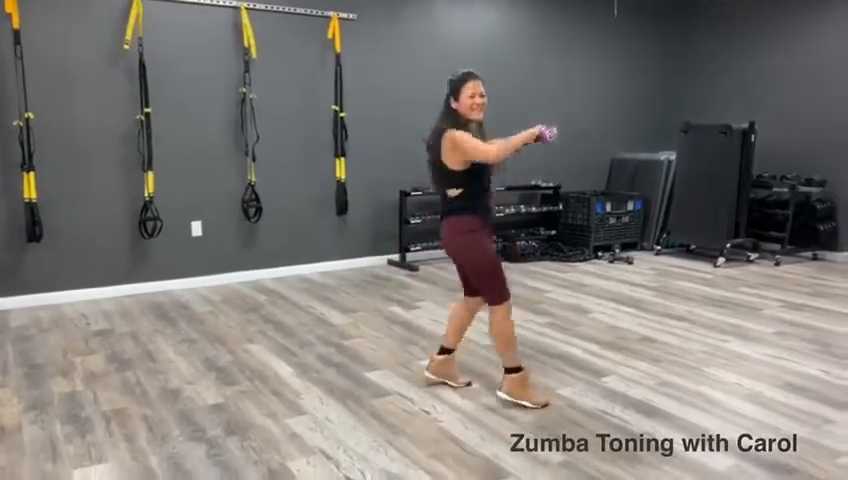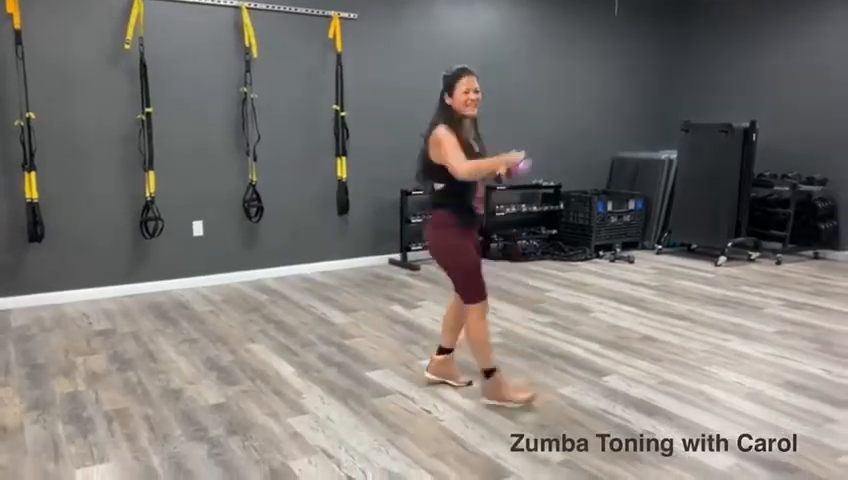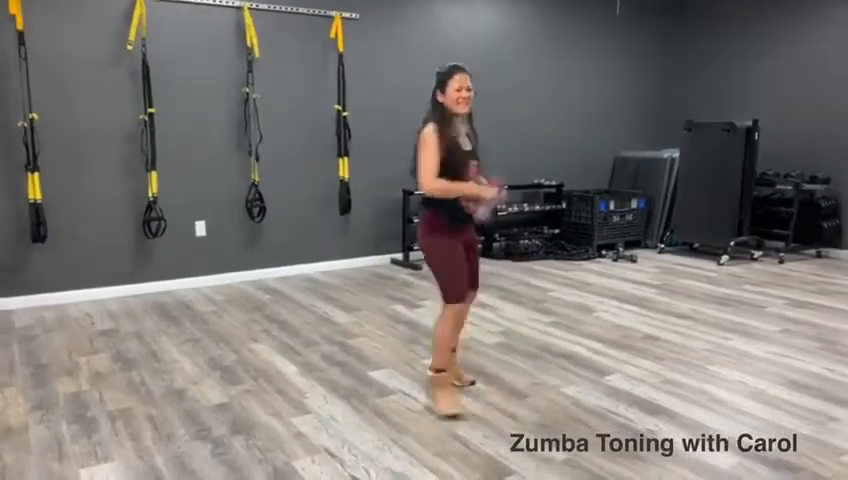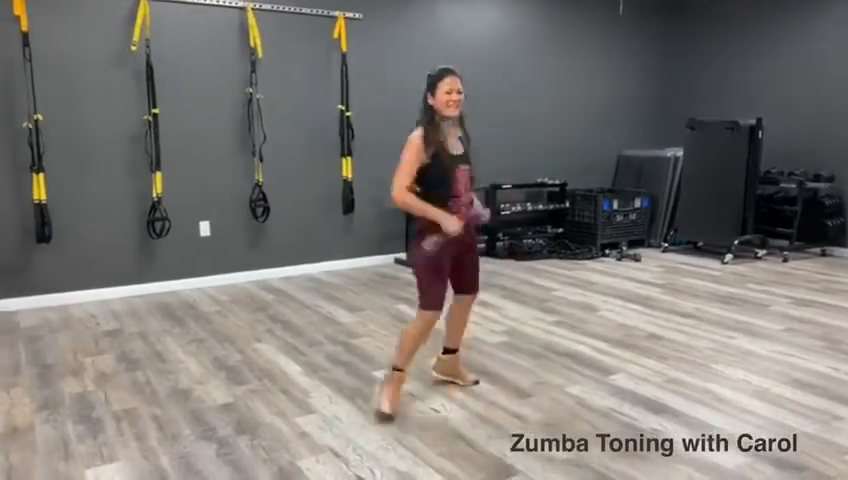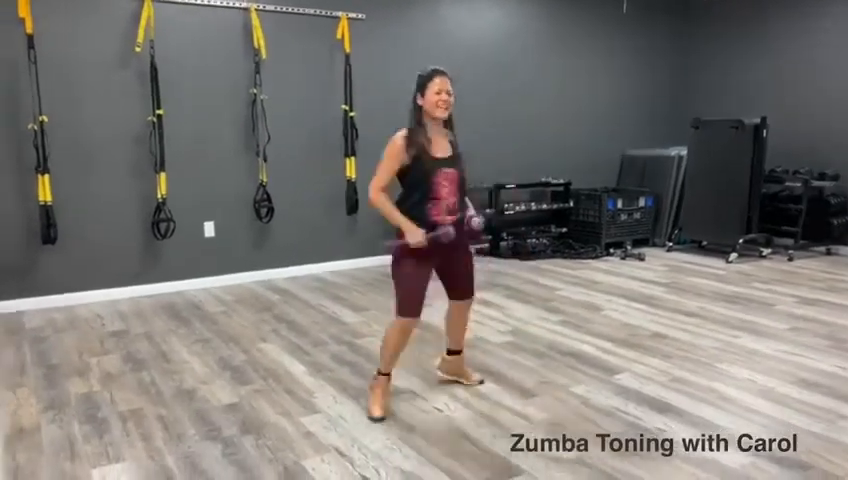
dt=0.1s
person 1, frame 1
left shoulder: (465, 135)
right shoulder: (456, 138)
right elbow: (492, 154)
right wrist: (530, 134)
left hip: (463, 227)
right hip: (467, 231)
left knee: (474, 297)
right knee: (500, 303)
left ankle: (441, 362)
right ankle: (515, 381)
person 1, frame 2
left shoulder: (467, 130)
right shoulder: (443, 134)
right elbow: (463, 170)
left wrist: (496, 167)
right wrist: (506, 160)
left hip: (464, 224)
right hip: (445, 229)
left knee: (466, 297)
right knee: (474, 302)
left ankle: (441, 362)
right ankle: (494, 384)
person 1, frame 3
left shoulder: (465, 130)
right shoulder: (433, 133)
right elbow: (429, 185)
left wrist: (481, 189)
right wrist: (475, 190)
left hip: (463, 225)
right hip: (440, 229)
left knee: (467, 295)
right knee: (456, 302)
left ankle: (445, 364)
right ankle: (441, 381)
person 1, frame 4
left shoulder: (461, 135)
right shoulder: (420, 139)
right elbow: (399, 191)
left wrist: (475, 203)
right wrist: (442, 217)
left hip: (461, 231)
right hip: (432, 236)
left knee: (467, 295)
right knee: (429, 311)
left ankle: (448, 362)
right ankle: (393, 380)
person 1, frame 5
left shoulder: (451, 138)
right shoulder: (403, 142)
right elbow: (376, 192)
left wrist: (468, 210)
right wrist: (408, 228)
left hip: (453, 237)
right hip: (416, 241)
left knee: (463, 300)
right knee: (408, 317)
left ankle: (453, 363)
right ankle: (381, 383)
